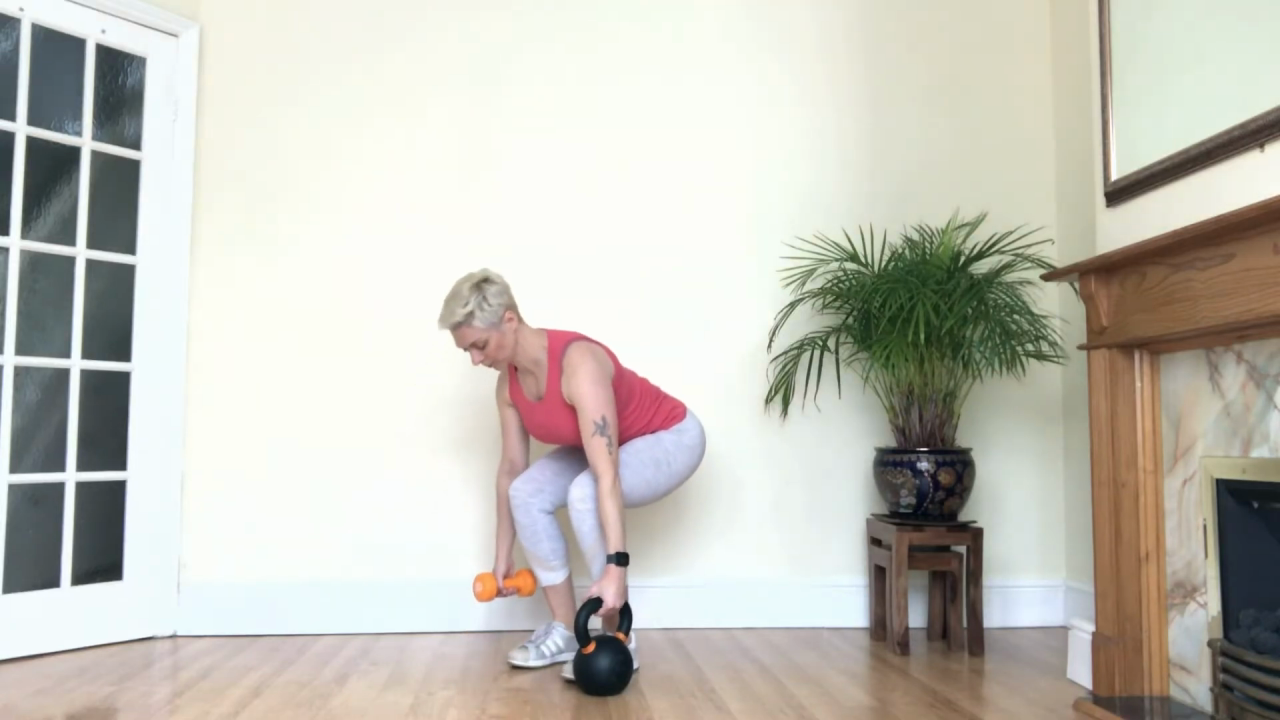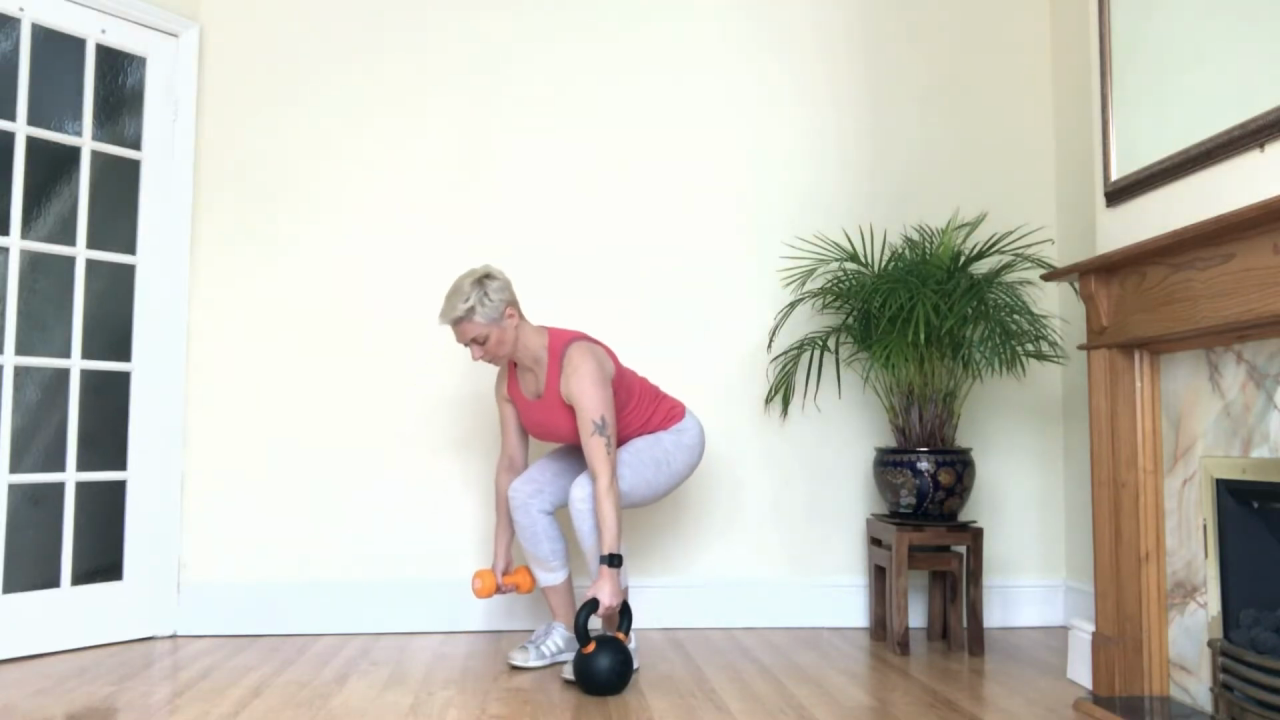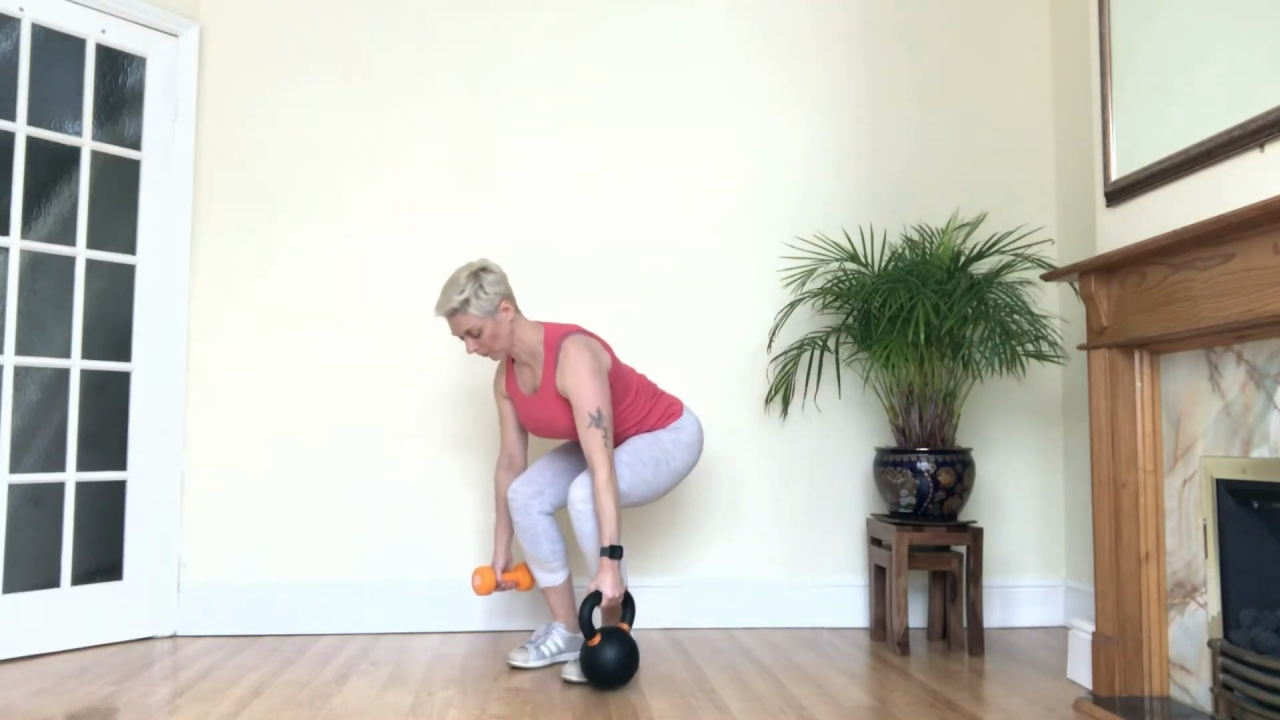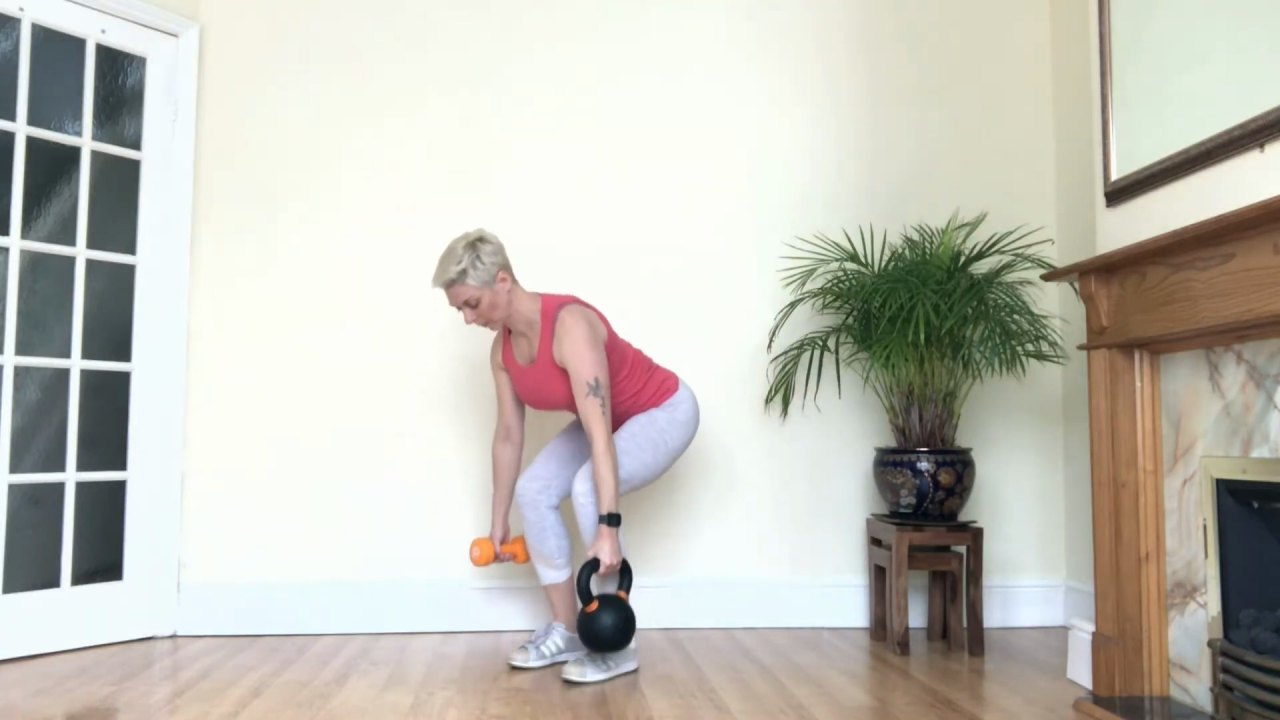
dt=0.5s
person 1, frame 1
left shoulder: (577, 363)
right shoulder: (509, 382)
left elbow: (607, 477)
right elbow: (511, 470)
left wrist: (615, 569)
right wrist: (502, 557)
left hip: (670, 438)
right hip: (608, 444)
left knee: (584, 494)
right knee: (528, 492)
right ankle: (565, 632)
person 1, frame 2
left shoulder: (577, 363)
right shoulder: (508, 378)
left elbow: (604, 478)
right elbow: (510, 467)
left wrist: (609, 570)
right wrist: (501, 553)
left hip: (669, 438)
right hip: (608, 443)
left knee: (584, 495)
right knee: (527, 493)
right ankle: (565, 632)
person 1, frame 3
left shoulder: (572, 355)
right shoulder: (506, 376)
left elbow: (602, 470)
right elbow: (510, 464)
left wrist: (610, 563)
right wrist: (501, 550)
left hip: (668, 436)
right hip: (609, 440)
left knee: (585, 495)
right knee: (526, 495)
right ankle: (565, 632)
person 1, frame 4
left shoulder: (569, 325)
right shoulder: (503, 347)
left elbow: (600, 436)
right elbow: (507, 435)
left wrist: (609, 529)
right wrist: (498, 522)
left hip: (664, 411)
right hip: (608, 417)
left knee: (587, 489)
right knee: (533, 490)
left ankle: (617, 643)
right ankle: (565, 632)
